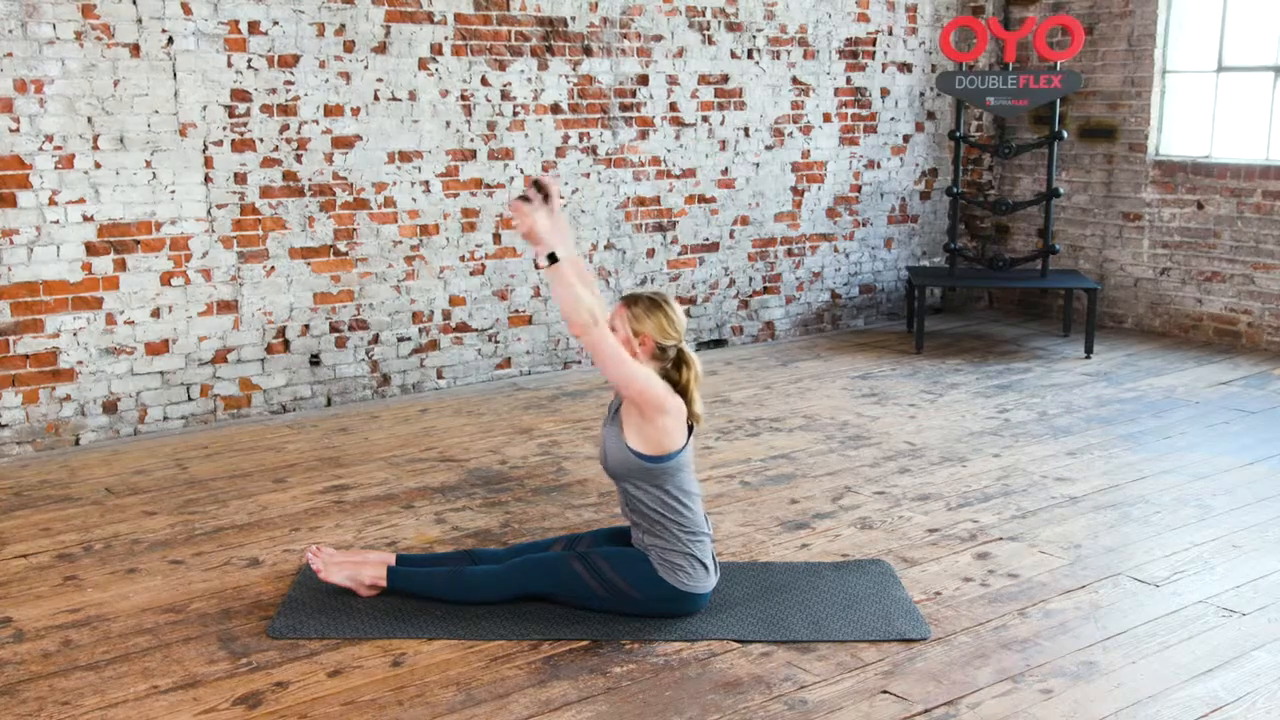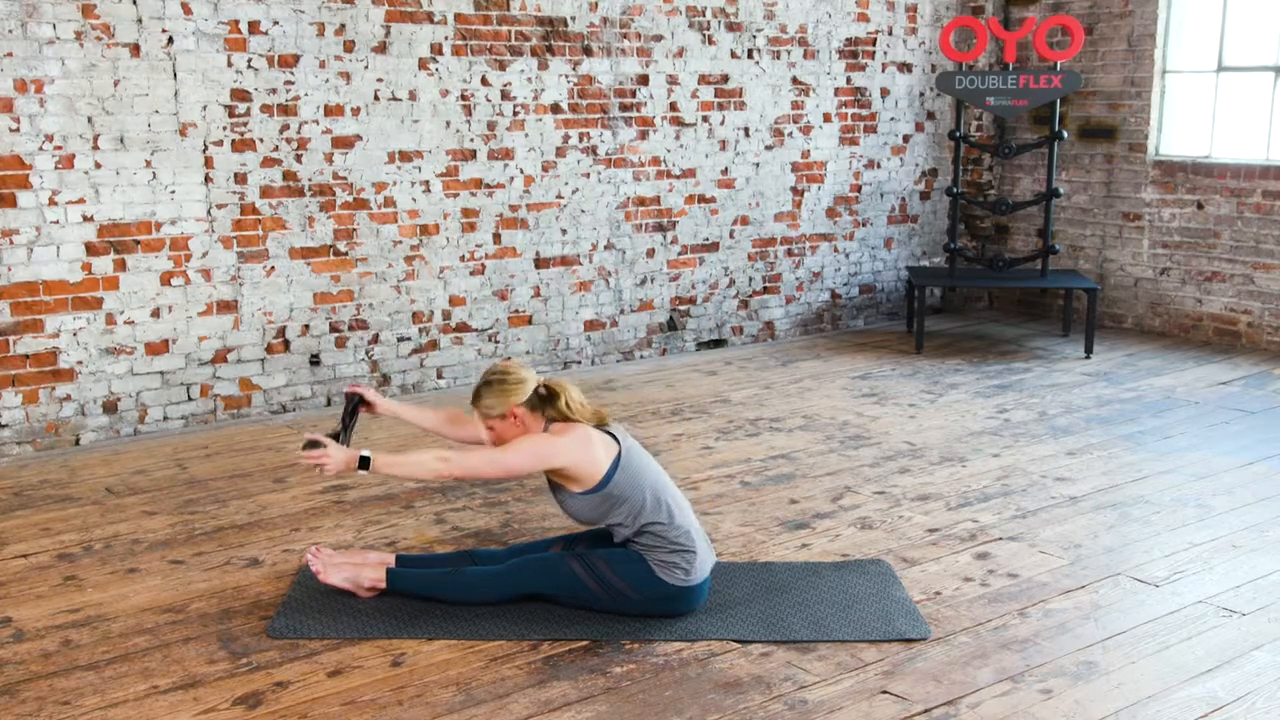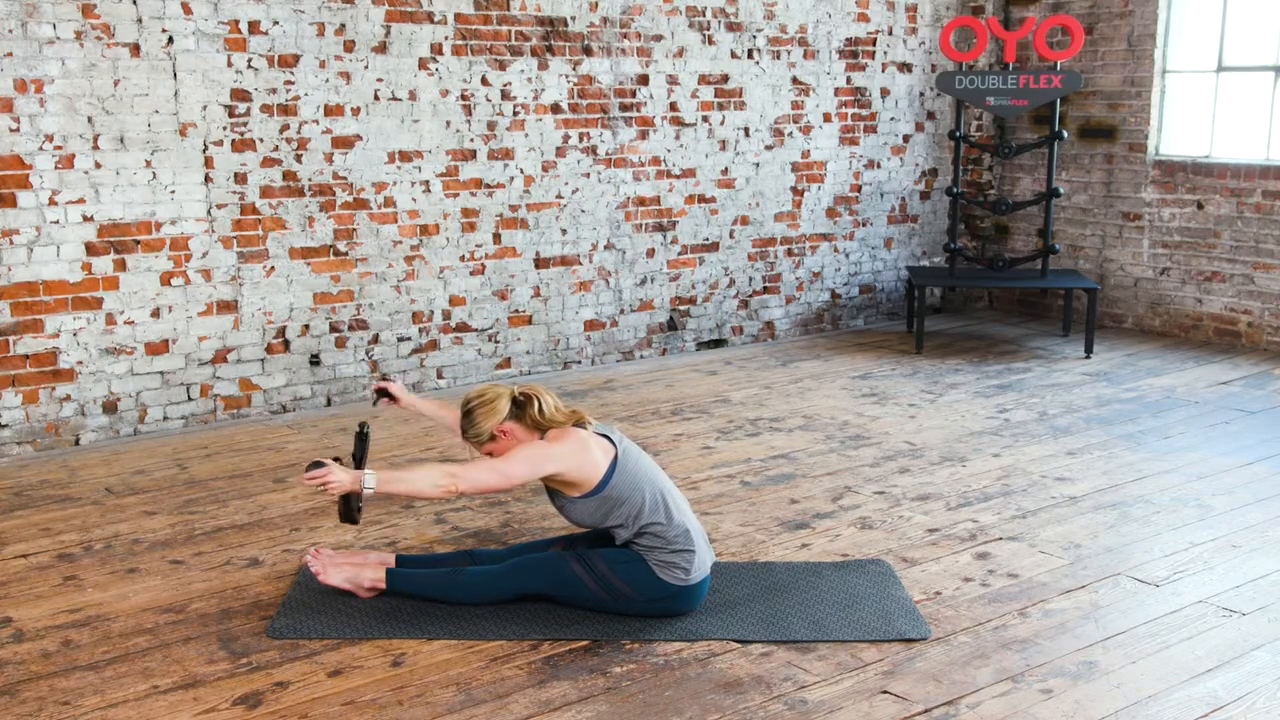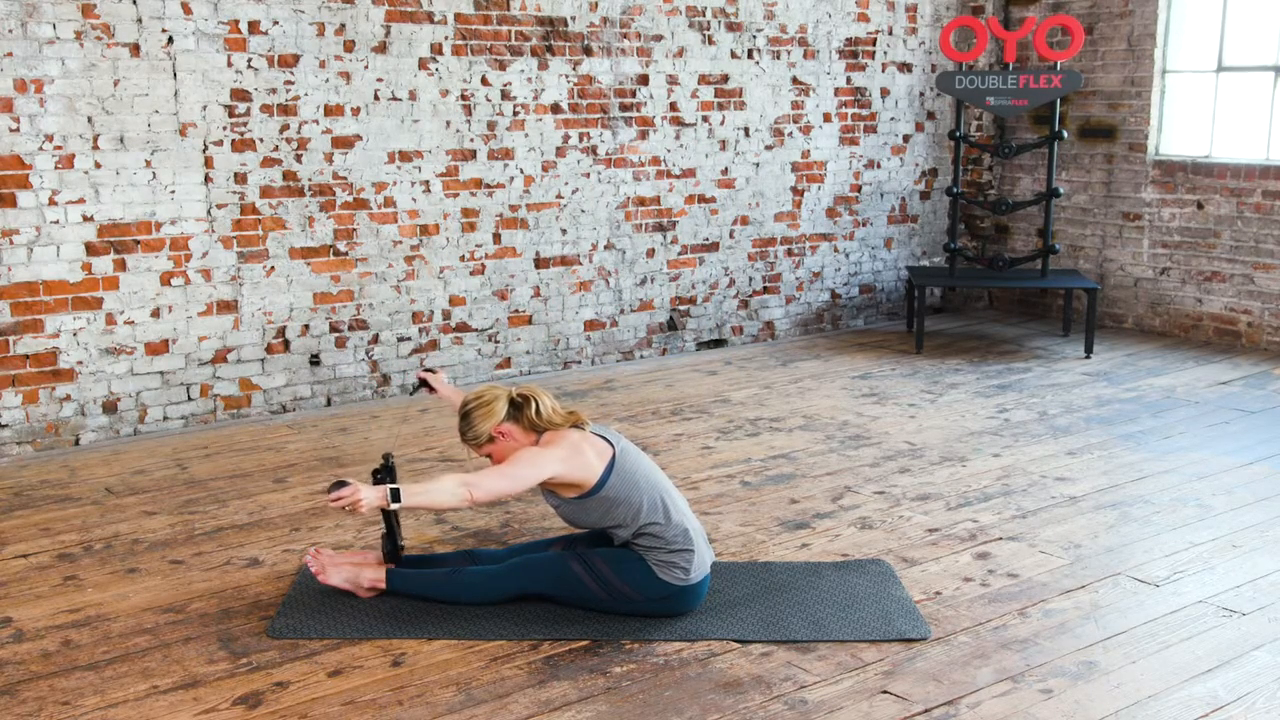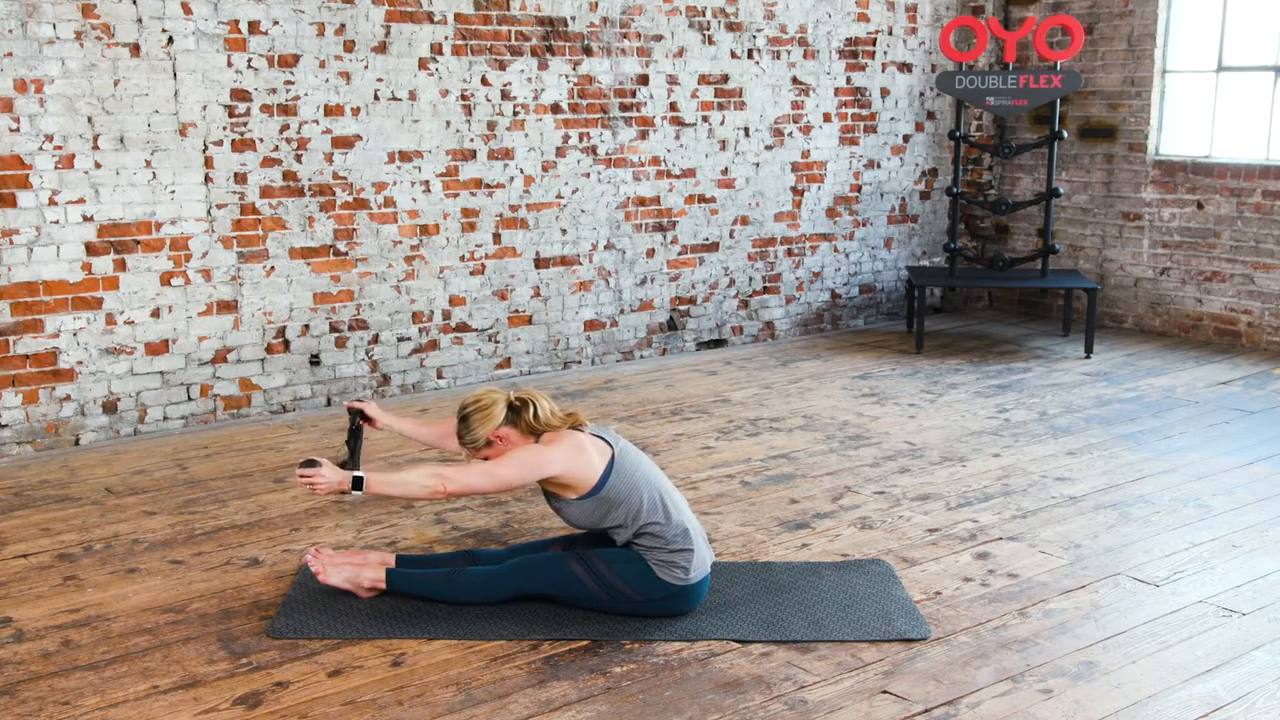
dt=1s
person 1, frame 1
left shoulder: (656, 402)
right shoulder: (641, 386)
left elbow: (587, 327)
right elbow: (590, 303)
left wrist: (547, 248)
right wrist: (558, 226)
left hip: (674, 579)
right hip: (652, 548)
left knee: (526, 576)
right knee: (510, 555)
left ankle: (380, 578)
right ankle: (384, 562)
person 1, frame 2
left shoulder: (561, 444)
right shoulder: (558, 421)
left elbow: (449, 465)
right elbow: (461, 425)
left wrist: (356, 459)
right wrist: (385, 405)
left hip: (670, 579)
right hip: (652, 549)
left knee: (522, 577)
right knee: (505, 557)
left ankle: (377, 578)
right ankle: (382, 563)
person 1, frame 3
left shoulder: (557, 450)
right shoulder: (557, 429)
left elbow: (452, 481)
right elbow: (468, 422)
left wrist: (359, 479)
right wrist: (411, 401)
left hip: (669, 579)
right hip: (652, 549)
left knee: (523, 576)
right knee: (506, 557)
left ankle: (376, 578)
right ankle: (384, 562)
person 1, frame 4
left shoulder: (555, 452)
right shoulder: (560, 432)
left elbow: (469, 490)
right elbow: (492, 416)
left wrist: (381, 495)
right wrist: (448, 391)
left hip: (669, 579)
right hip: (655, 549)
left knee: (521, 576)
right knee: (506, 557)
left ankle: (375, 578)
right ankle: (386, 561)
person 1, frame 5
left shoulder: (550, 454)
right shoulder: (554, 433)
left elbow: (442, 482)
right elbow: (456, 437)
left wrist: (349, 481)
right wrist: (387, 420)
left hip: (669, 578)
right hip: (653, 549)
left knee: (520, 576)
right knee: (504, 557)
left ankle: (375, 578)
right ankle: (382, 562)
